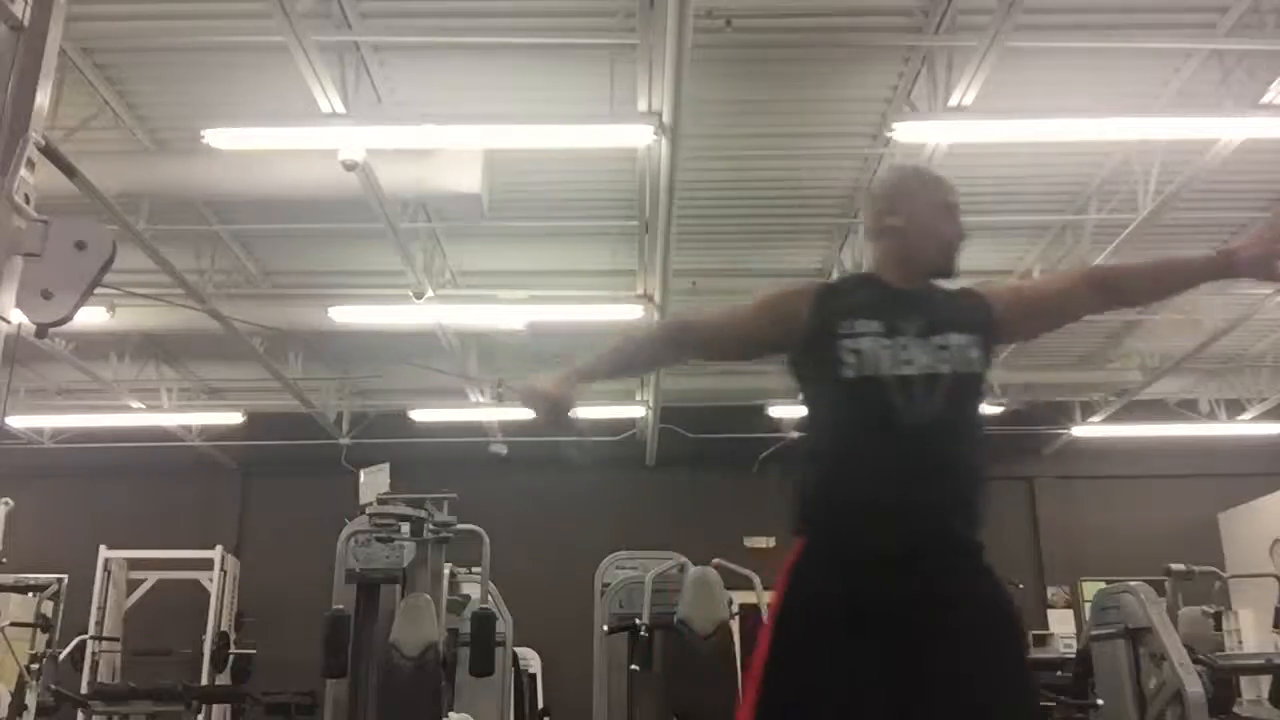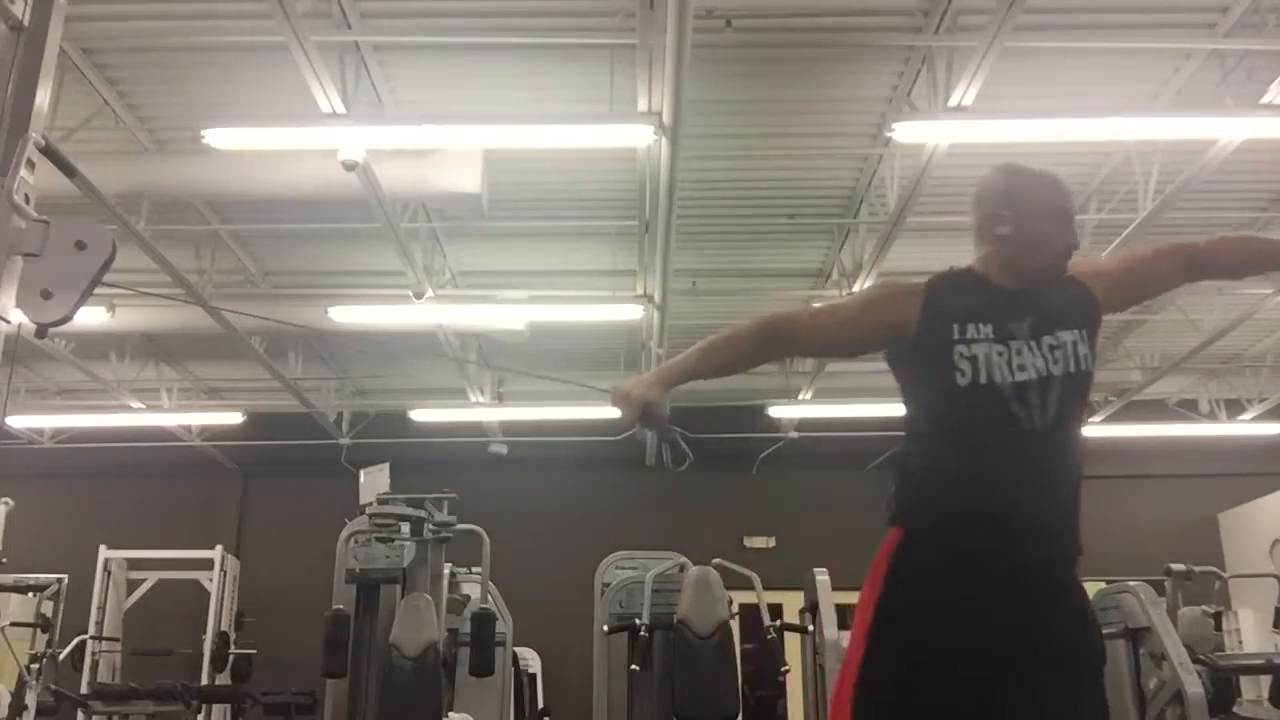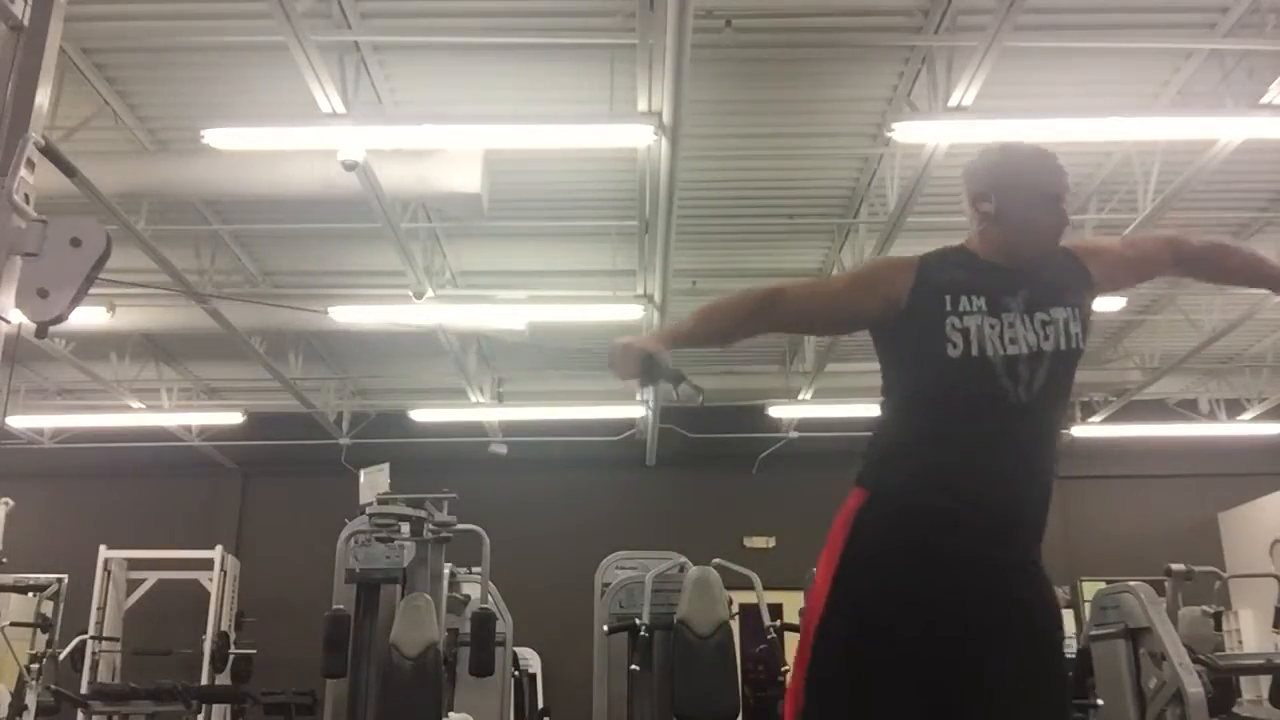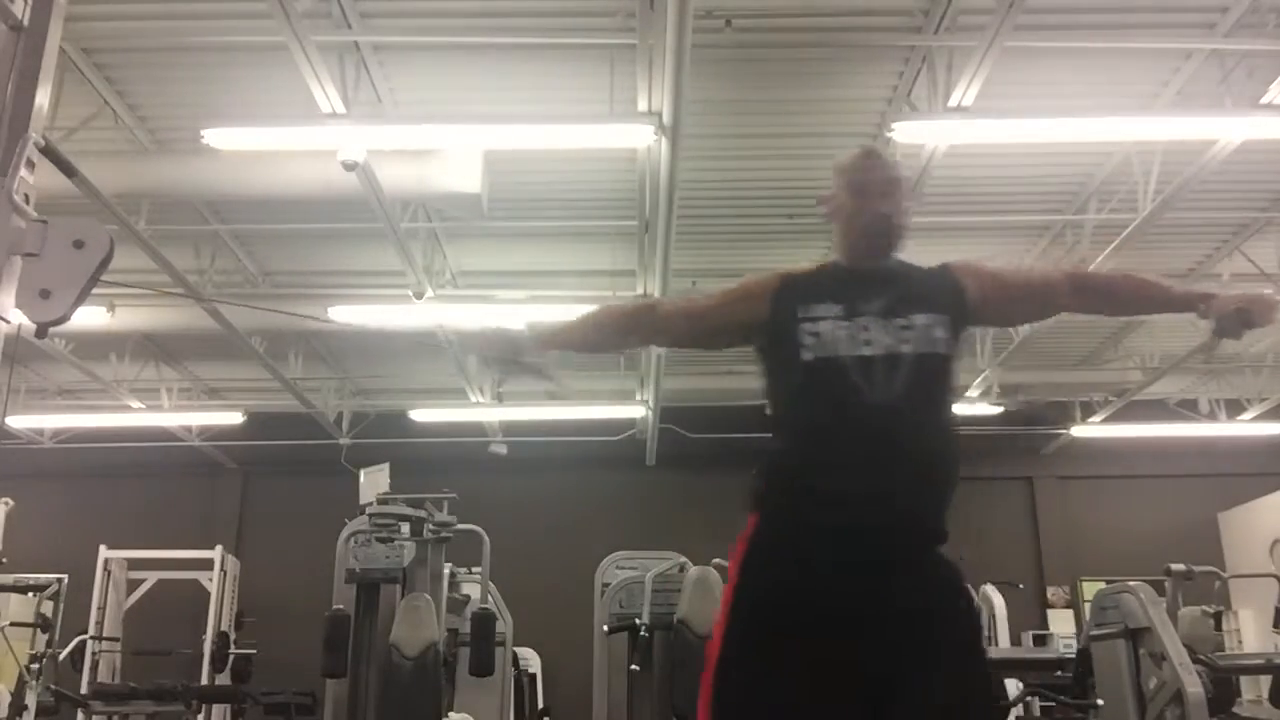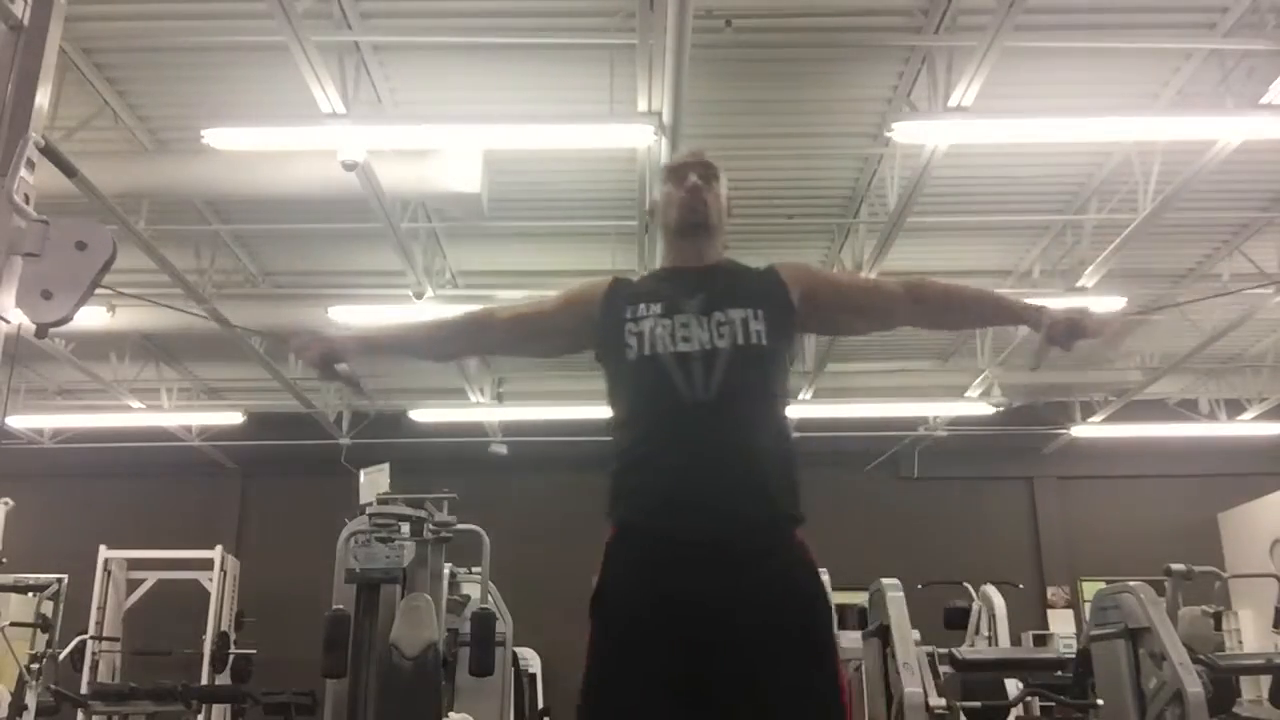
dt=0.5s
person 1, frame 1
left shoulder: (980, 313)
right shoulder: (813, 310)
left elbow: (1092, 286)
right elbow: (688, 334)
right wrist: (575, 376)
left hip: (952, 575)
right hip: (838, 573)
person 1, frame 2
left shoulder: (1084, 296)
right shoulder: (918, 308)
left elbow: (1191, 259)
right elbow: (784, 330)
right wrist: (663, 377)
left hip: (1043, 579)
right hip: (933, 570)
person 1, frame 3
left shoulder: (1074, 272)
right shoulder: (907, 283)
left elbow: (1178, 252)
right elbow: (777, 304)
right wrist: (661, 338)
left hip: (1005, 557)
right hip: (893, 543)
person 1, frame 4
left shoulder: (951, 291)
right shoulder: (779, 300)
left elbow: (1072, 287)
right elbow: (654, 318)
left wrist: (1200, 302)
right wrist: (536, 338)
left hip: (910, 563)
right hip: (794, 560)
person 1, frame 5
left shoulder: (782, 290)
right shoulder: (610, 305)
left elbow: (906, 297)
right elbow: (488, 327)
left wrist: (1034, 313)
right wrist: (361, 341)
left hip: (763, 559)
right hip: (649, 561)
